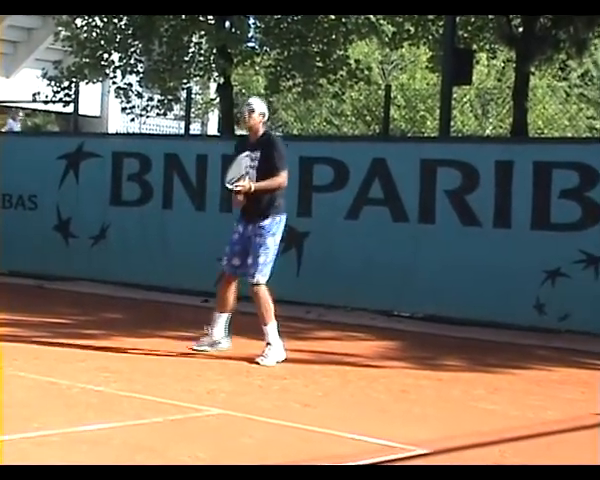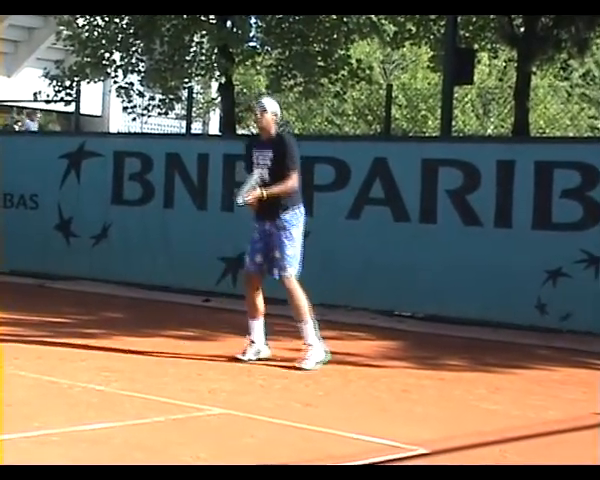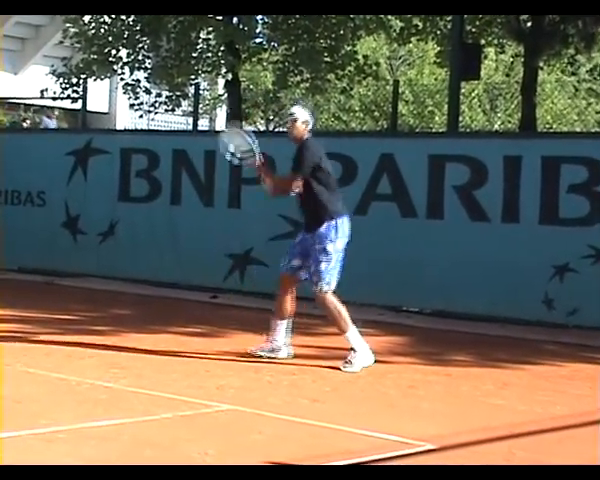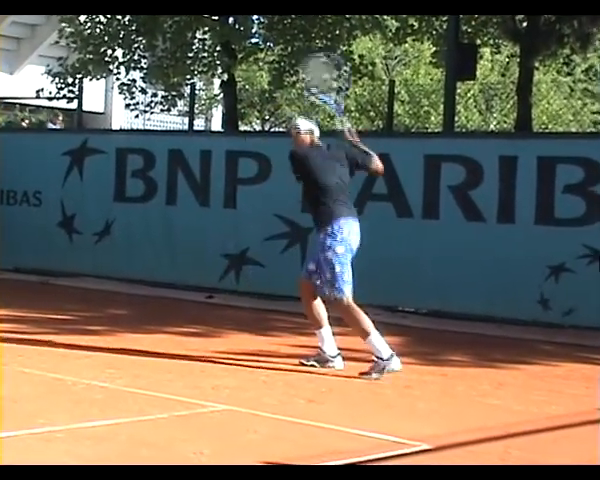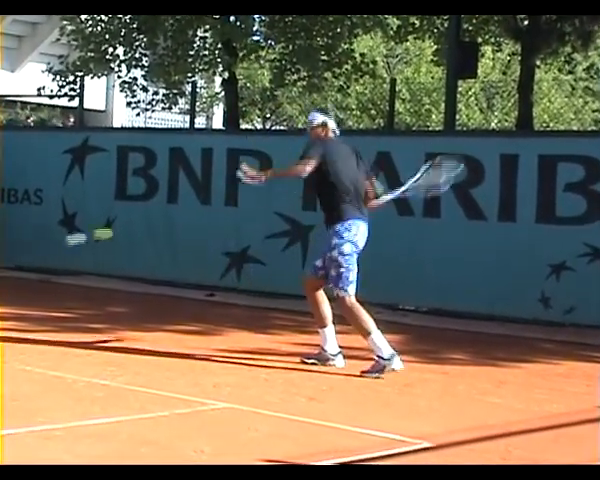
dt=0.3s
person 1, frame 1
left shoulder: (272, 143)
right shoulder: (241, 145)
left elbow: (282, 180)
left wrist: (253, 187)
right wrist: (239, 193)
left hip: (269, 220)
right hip: (246, 219)
left knee: (257, 284)
right knee: (228, 276)
left ankle: (274, 345)
right ankle: (217, 335)
person 1, frame 2
left shoulder: (285, 142)
right shoulder: (252, 143)
left elbow: (292, 183)
left wrist: (262, 193)
right wrist: (252, 197)
left hip: (287, 216)
right hip: (263, 219)
left knee: (288, 280)
right knee: (252, 280)
left ankle: (314, 344)
right ankle: (257, 343)
person 1, frame 3
left shoulder: (308, 148)
right shoulder: (302, 149)
left elbow: (287, 185)
right elbow: (294, 186)
left wrist: (265, 172)
right wrist: (269, 177)
left hip: (330, 226)
right hip: (312, 228)
left knee: (323, 293)
right knee: (287, 280)
left ankle: (361, 350)
right ankle: (279, 342)
person 1, frame 4
left shoulder: (298, 156)
right shoulder: (341, 151)
right elbow: (377, 166)
right wrist: (356, 144)
left hip: (334, 231)
right hip: (348, 228)
left knee: (342, 301)
right knee: (307, 288)
left ankle: (386, 357)
right ankle: (328, 353)
person 1, frame 5
left shoulder: (318, 146)
right shoulder: (350, 151)
left elbow: (304, 169)
right elbow: (368, 188)
left wrist: (267, 174)
right wrist: (370, 198)
left hip: (344, 228)
right hip: (355, 226)
left knee: (345, 299)
right knee: (313, 285)
left ankle: (386, 356)
right ankle: (330, 351)
